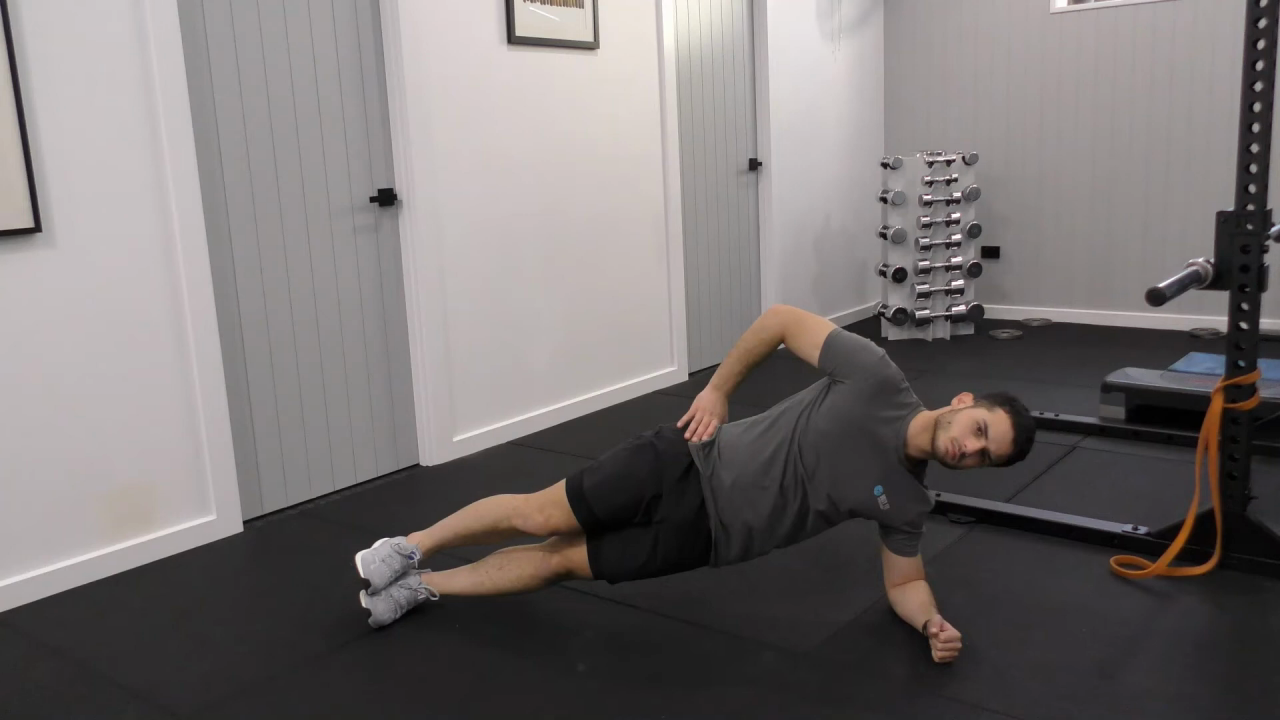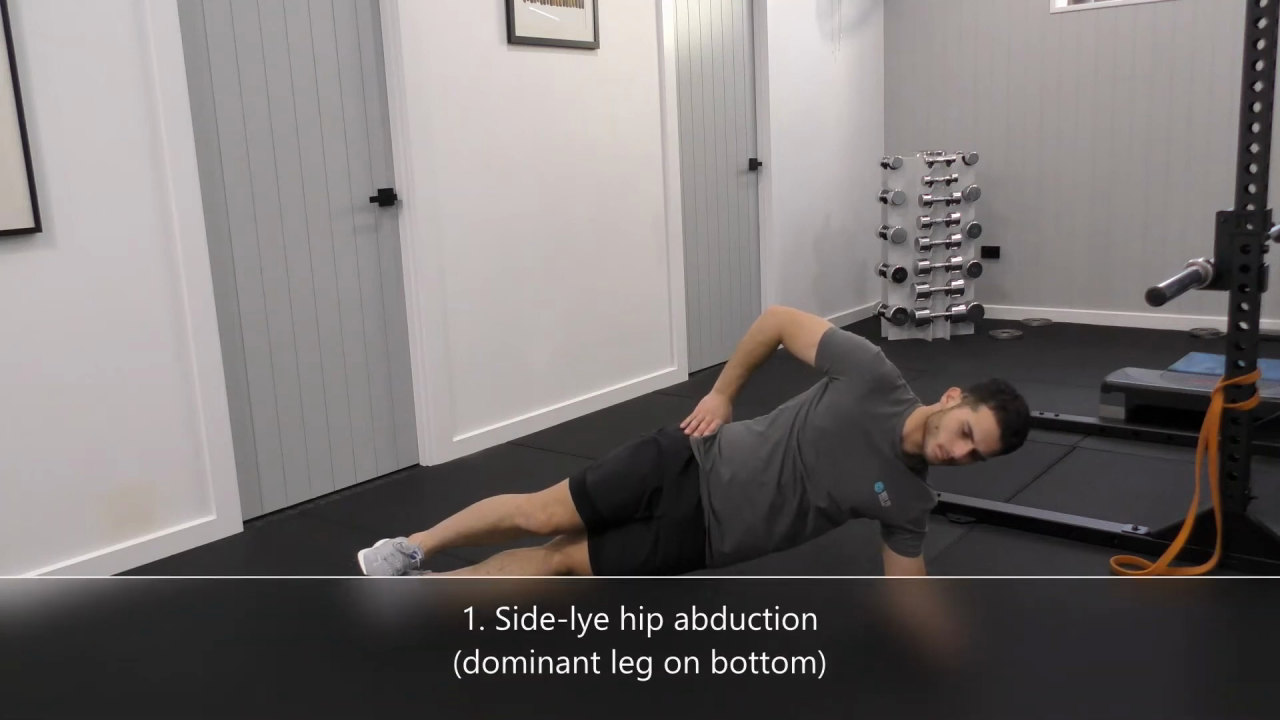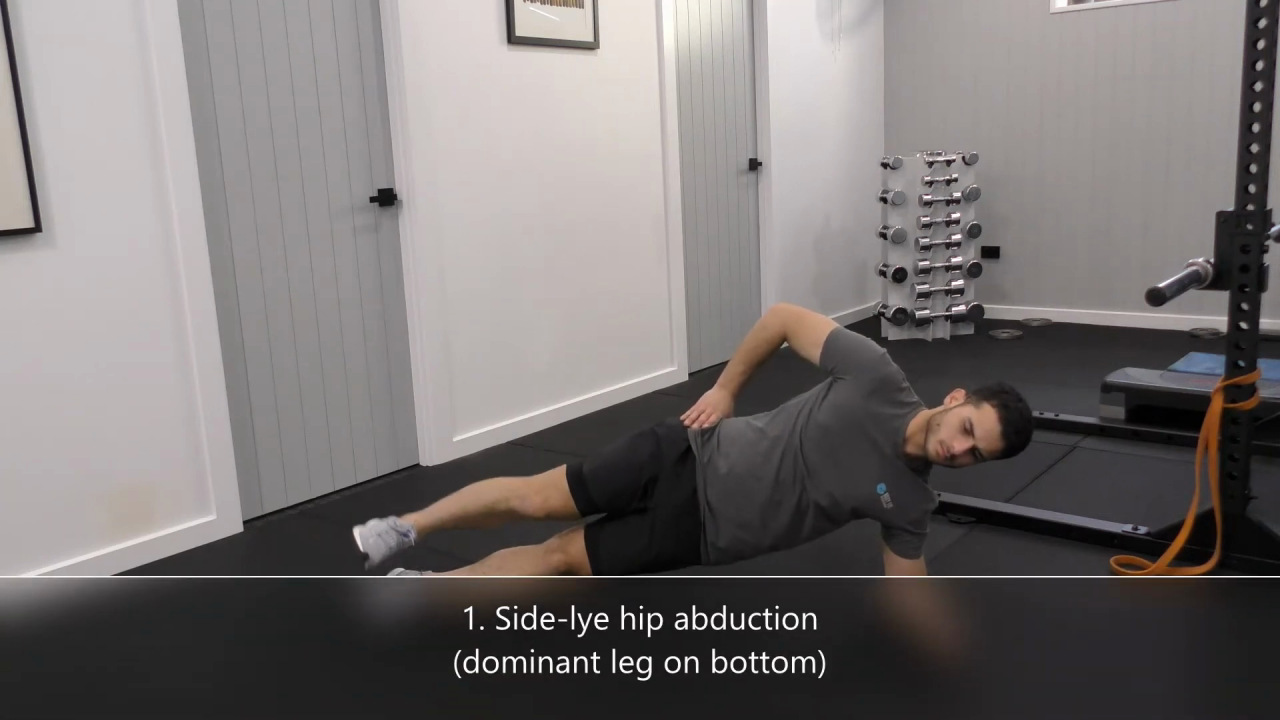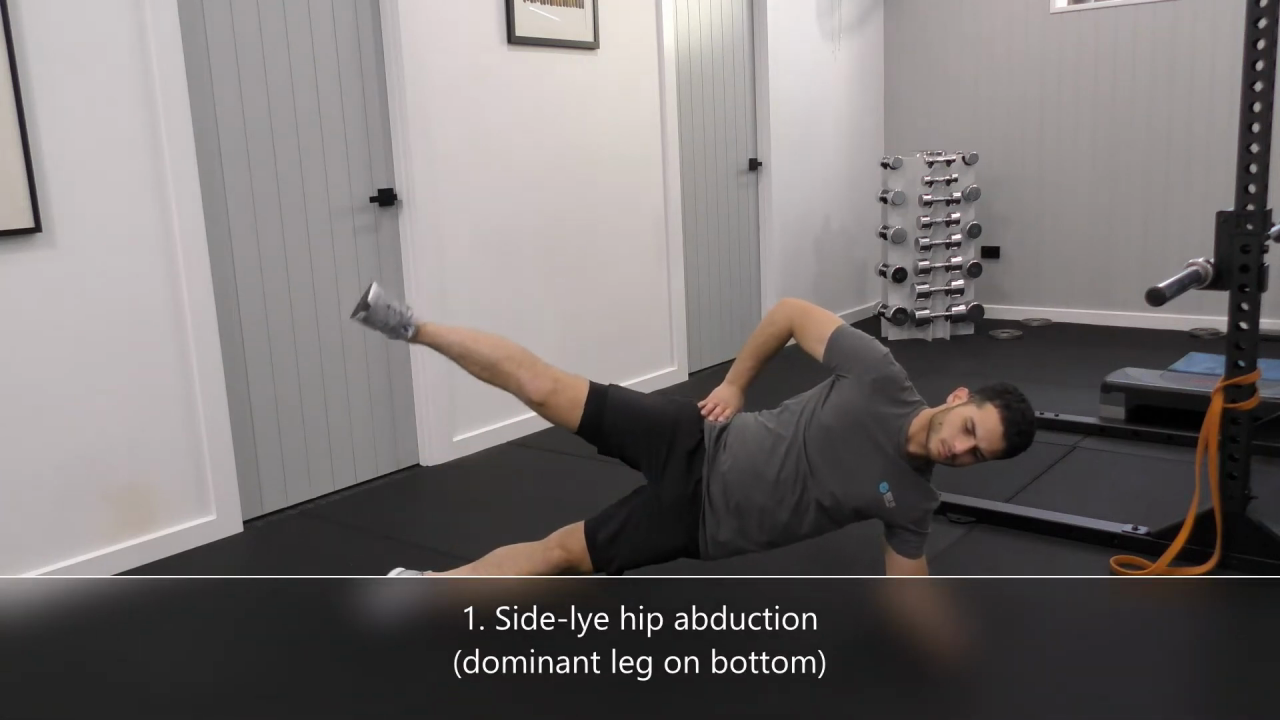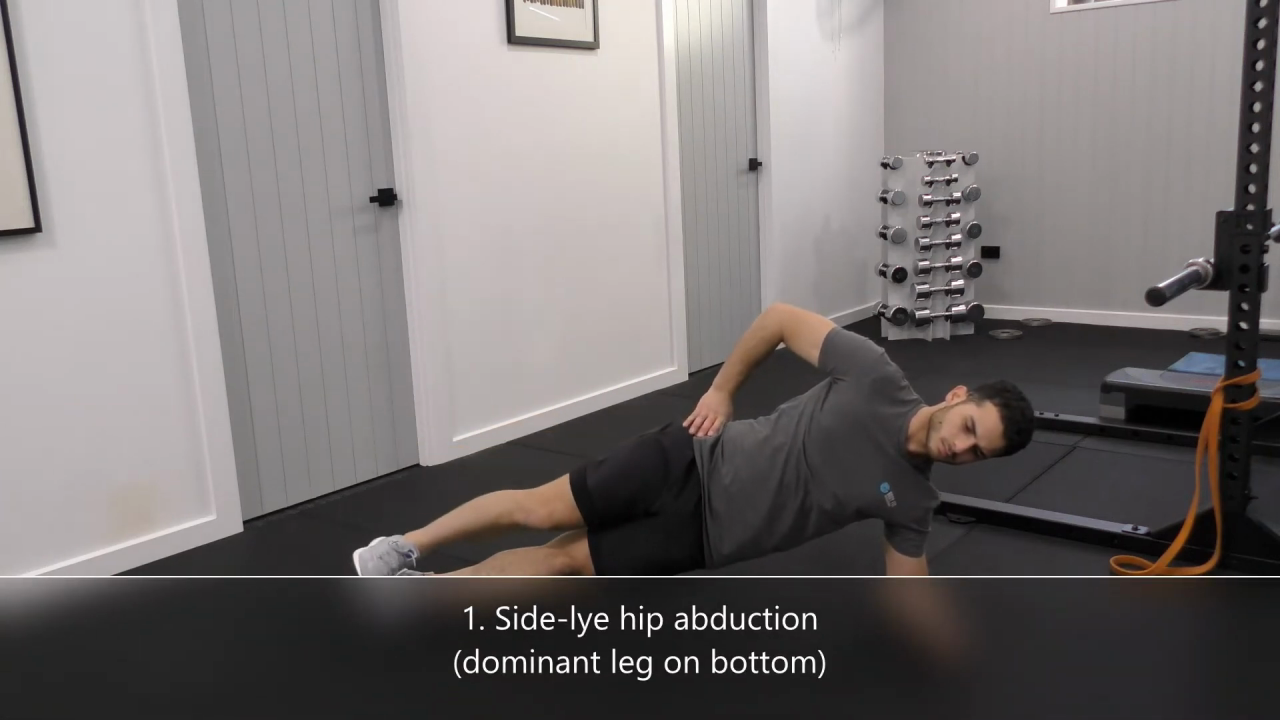
dt=1s
person 1, frame 1
left shoulder: (907, 501)
right shoulder: (877, 377)
left elbow: (904, 581)
right elbow: (780, 320)
left wrist: (934, 623)
right wrist: (716, 390)
left hip: (703, 535)
right hip: (691, 466)
left knee: (560, 560)
right knee: (541, 517)
left ankle: (418, 589)
right ankle: (409, 549)
person 1, frame 2
left shoulder: (910, 498)
right shoulder: (873, 374)
left elbow: (904, 580)
right elbow: (778, 319)
right wrist: (721, 394)
left hip: (703, 534)
right hip: (694, 464)
left knee: (562, 560)
right knee: (541, 515)
right ankle: (411, 550)
person 1, frame 3
left shoulder: (910, 501)
right shoulder: (877, 375)
left elbow: (906, 588)
right elbow: (784, 316)
right wrist: (724, 389)
left hip: (703, 527)
right hip: (694, 456)
left knee: (563, 554)
right knee: (534, 496)
right ankle: (406, 529)
person 1, frame 4
left shoulder: (912, 500)
right shoulder: (880, 375)
left elbow: (907, 587)
right elbow: (791, 311)
right wrist: (734, 384)
left hip: (702, 520)
right hip: (698, 444)
left knee: (563, 552)
right knee: (542, 384)
right ankle: (410, 326)
person 1, frame 5
left shoulder: (912, 499)
right shoulder: (875, 374)
left elbow: (907, 586)
right elbow: (781, 317)
right wrist: (721, 390)
left hip: (705, 536)
right hip: (696, 463)
left knee: (565, 559)
right knee: (542, 510)
right ankle: (407, 549)
